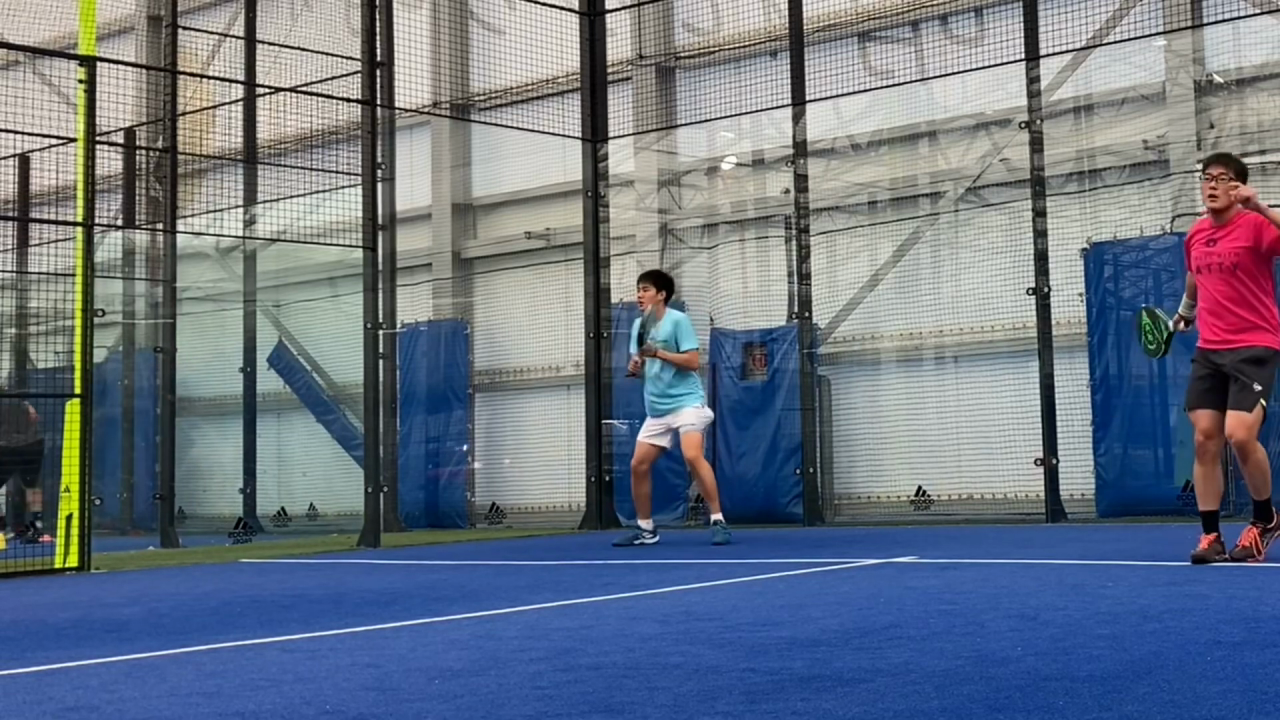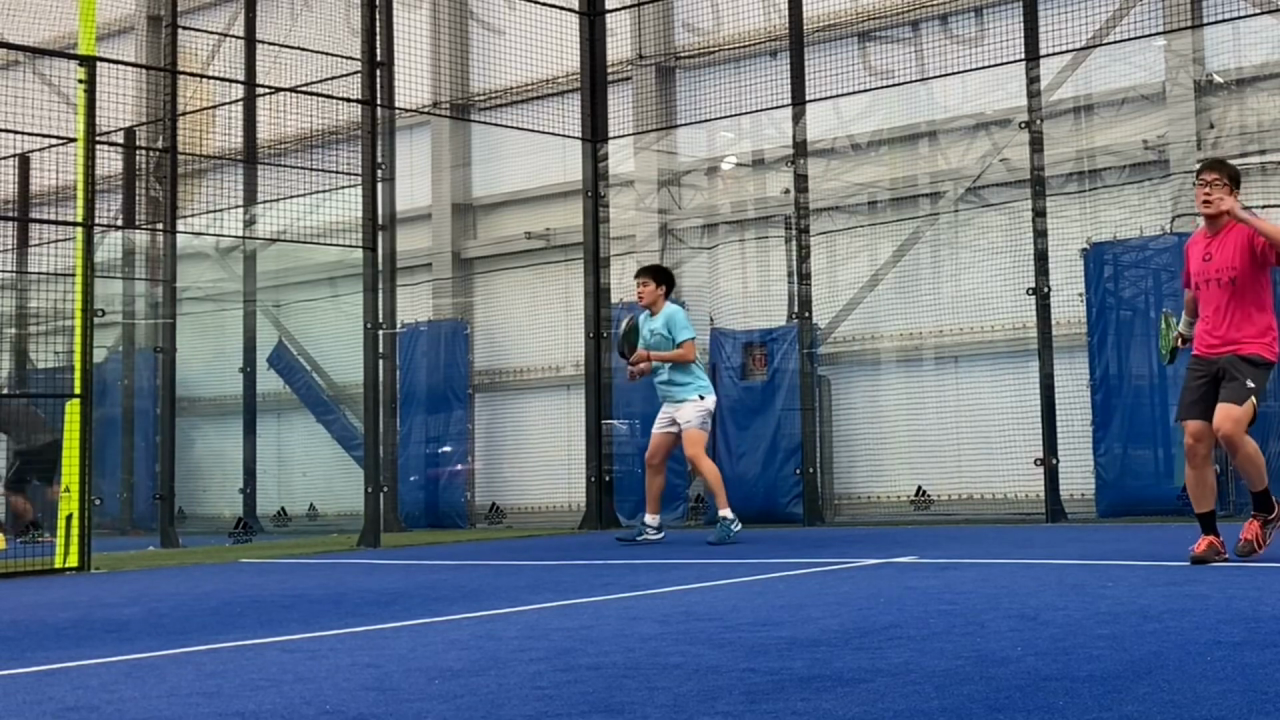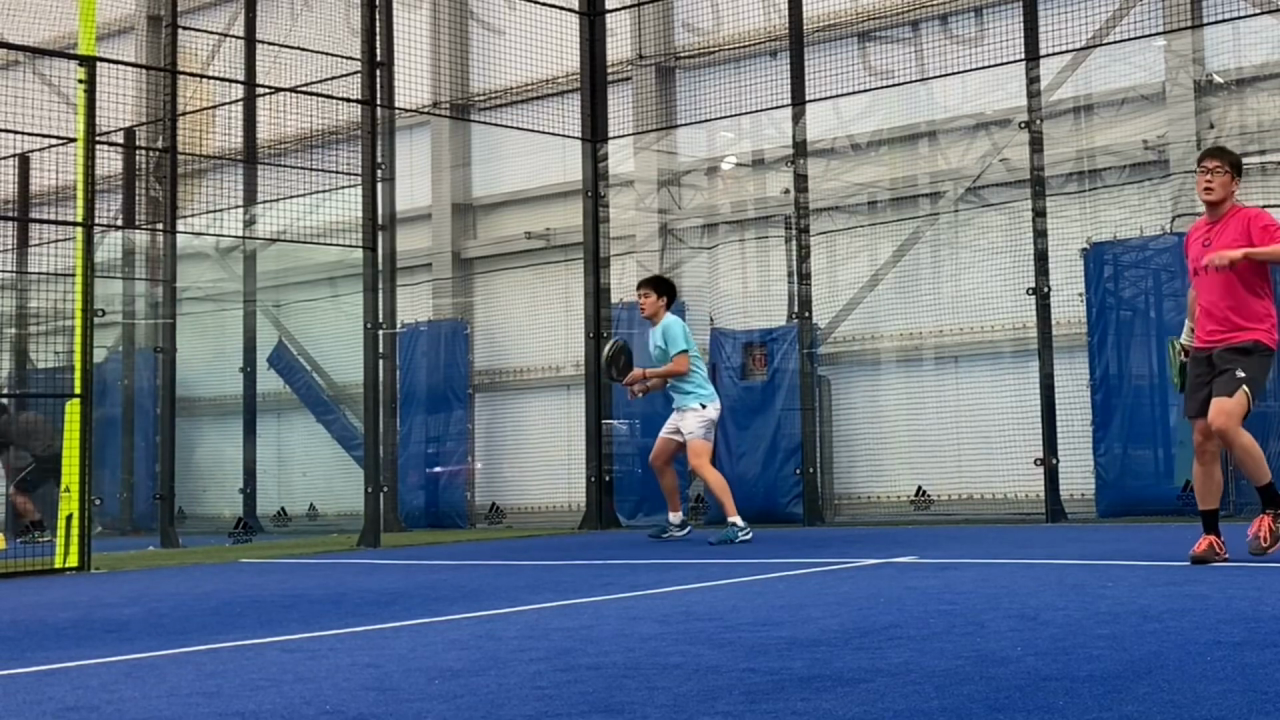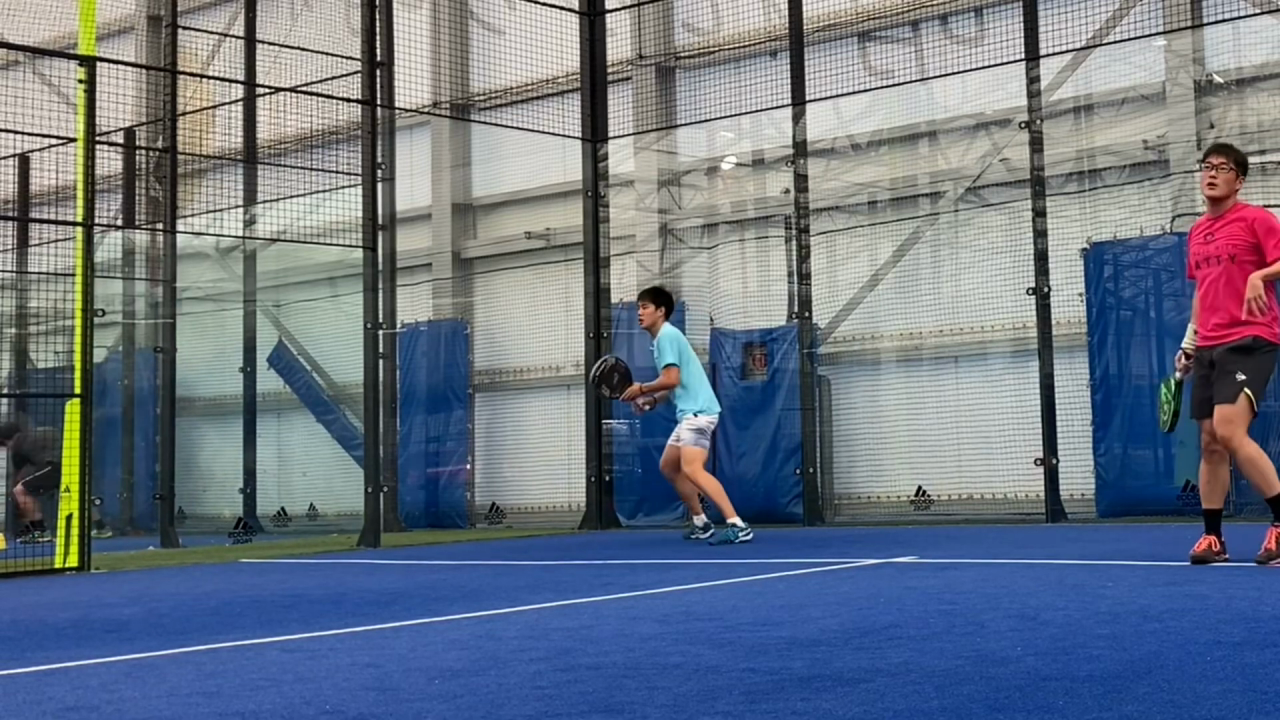
dt=0.1s
person 1, frame 1
right shoulder: (1195, 234)
right wrist: (1184, 312)
right hip: (1208, 351)
left knee: (1240, 436)
right knee: (1204, 439)
right ankle: (1211, 536)
person 1, frame 2
right shoulder: (1193, 245)
left wrist: (1241, 215)
right wrist: (1185, 327)
right hip: (1204, 358)
left knee: (1227, 429)
right knee: (1194, 443)
right ankle: (1210, 536)
person 1, frame 3
right shoulder: (1193, 235)
left wrist: (1241, 254)
right wrist: (1187, 336)
right hip: (1206, 350)
left knee: (1223, 424)
right knee: (1202, 441)
right ankle: (1212, 536)
person 1, frame 4
right shoulder: (1196, 232)
right wrist: (1189, 344)
right hip: (1209, 349)
left knee: (1230, 433)
right knee: (1210, 442)
right ankle: (1213, 537)
person 2, frame 1
left shoulder: (678, 320)
right shoulder: (639, 326)
left elbow: (694, 363)
right elbow: (635, 368)
left wrist: (659, 353)
right wrist: (635, 364)
left hip: (688, 404)
right hip: (657, 409)
left knee: (692, 456)
right knee: (639, 465)
left ankle: (718, 520)
right ankle: (646, 529)
person 2, frame 2
left shoulder: (674, 313)
right shoulder: (644, 319)
left elbow: (689, 355)
left wrist: (649, 356)
right wrist: (641, 362)
left hip: (694, 395)
right hip: (672, 399)
left knee: (694, 454)
right knee: (653, 459)
left ankle: (727, 518)
right ankle: (651, 524)
person 2, frame 3
left shoulder: (672, 325)
right shoulder: (653, 330)
left elbow: (681, 368)
left wrist: (644, 374)
right wrist: (644, 386)
left hip: (699, 404)
right hip: (682, 407)
left knee: (699, 464)
right knee: (657, 460)
left ankle: (737, 524)
right ankle: (676, 522)
person 2, frame 4
left shoulder: (666, 336)
right shoulder: (664, 337)
left elbow: (671, 380)
left wrist: (640, 390)
right wrist: (650, 401)
left hip: (700, 412)
right hip: (693, 412)
left knee: (692, 471)
right knee: (668, 466)
left ankle: (736, 524)
right ankle: (702, 522)
